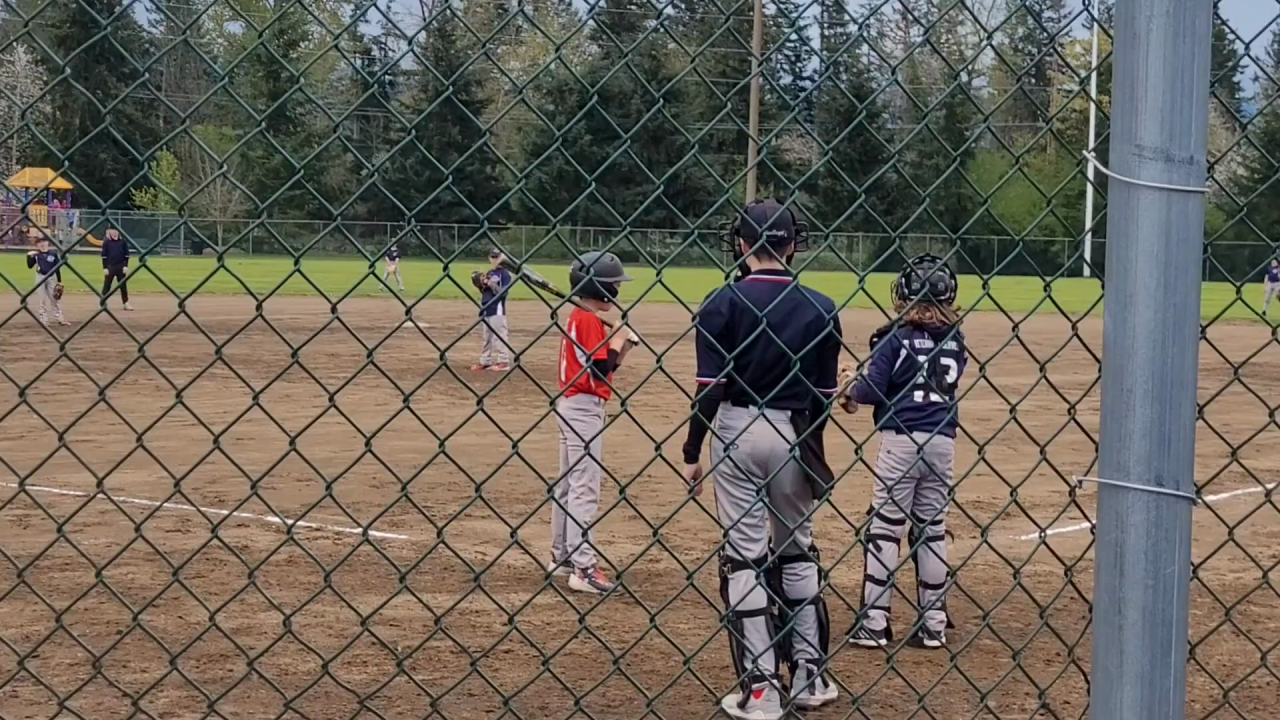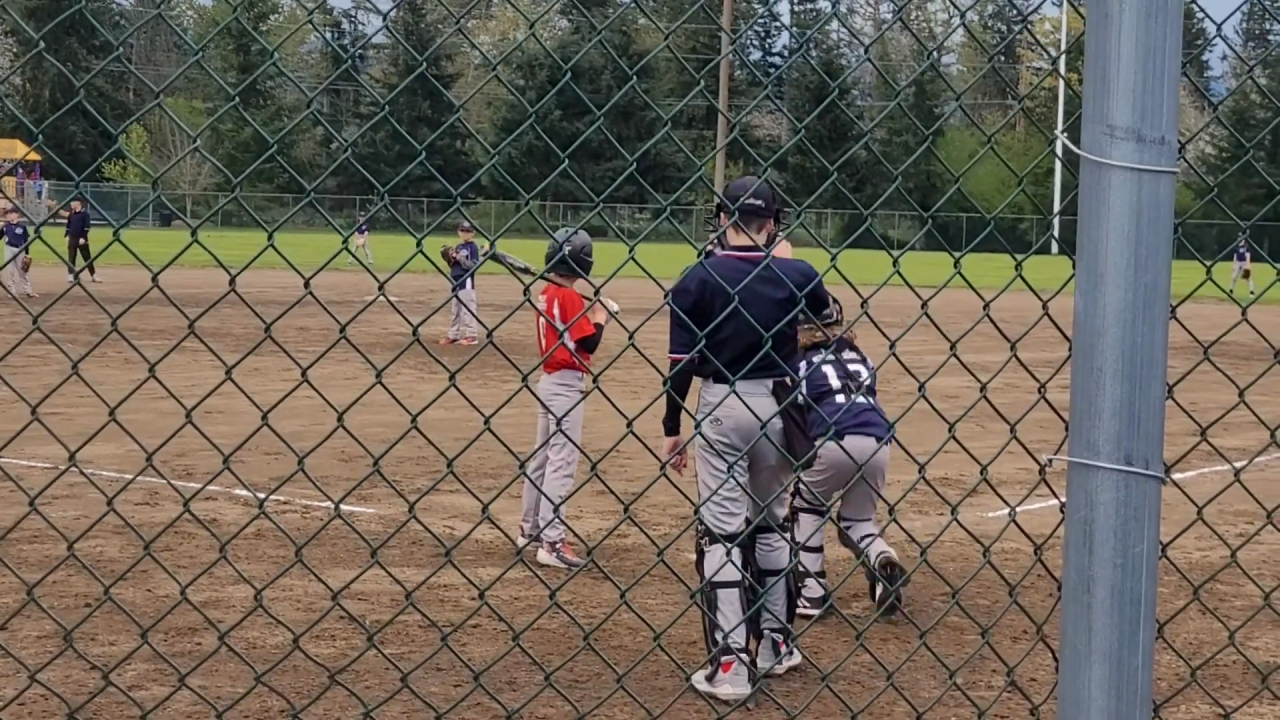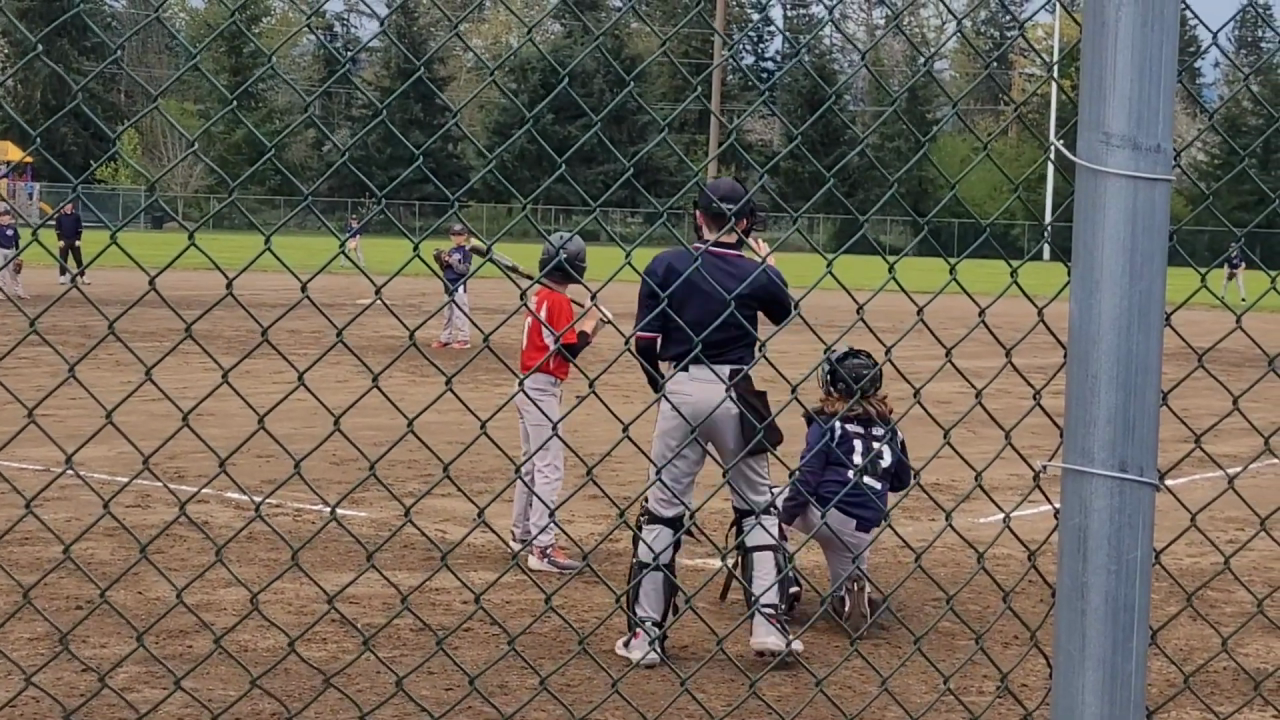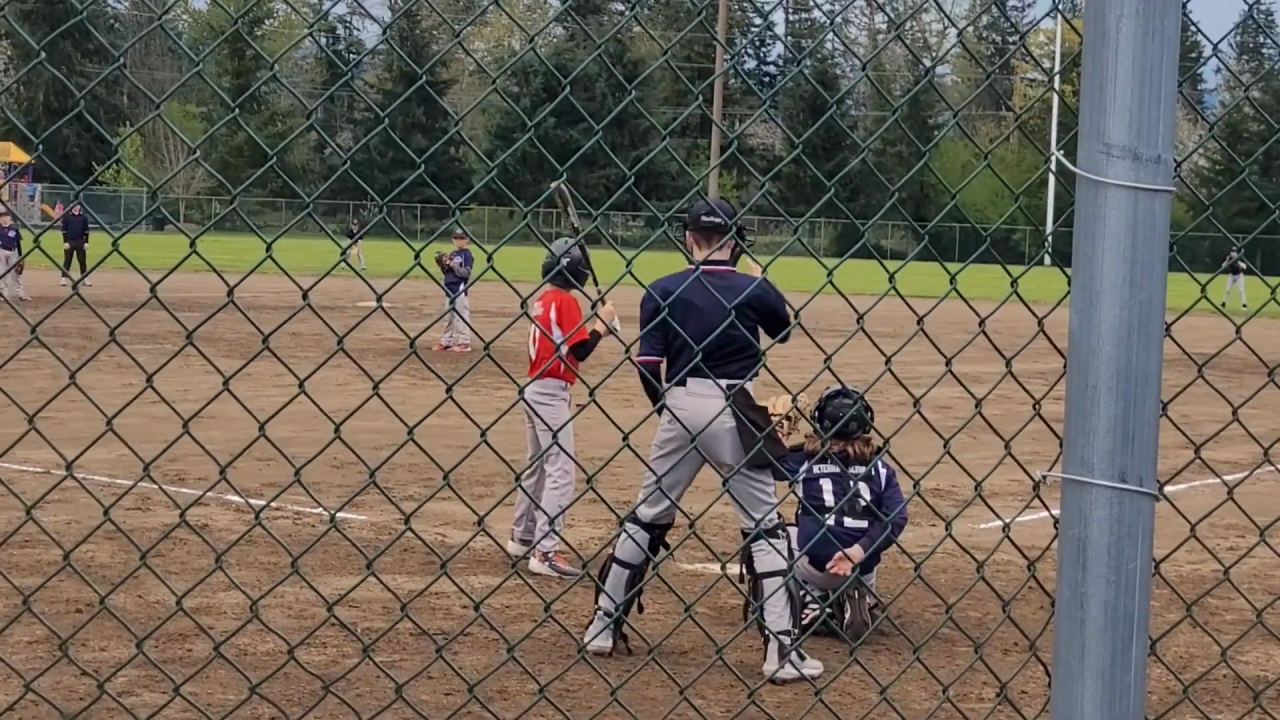
dt=1s
person 1, frame 1
left shoulder: (723, 302)
right shoulder: (821, 308)
left elbow: (709, 388)
right elbow: (824, 396)
left wrist: (691, 454)
left hip: (737, 435)
right hip: (795, 437)
left knee: (744, 559)
right knee: (798, 553)
right ankle: (810, 677)
person 1, frame 2
left shoulder: (697, 278)
right shoulder: (796, 274)
left elbow: (683, 362)
right elbow: (821, 306)
left wrist: (671, 427)
left hip: (721, 407)
right hip: (777, 409)
left knee: (720, 534)
right knee: (771, 525)
left ankle: (730, 663)
right ankle: (773, 643)
person 1, frame 3
left shoulder: (666, 265)
right shoulder: (760, 275)
left elbow: (644, 342)
right elbow: (785, 314)
left wrist: (660, 385)
left hip: (682, 392)
right hip: (735, 397)
left knee: (662, 512)
right knee: (757, 508)
left ankle: (645, 634)
right ankle: (767, 623)
person 1, frame 4
left shoulder: (662, 290)
right shoulder: (755, 288)
left elbow: (649, 368)
right elbow: (783, 331)
left hip: (681, 407)
right hip: (736, 413)
left knee: (646, 518)
right knee: (764, 529)
left ankle: (604, 625)
right ankle: (782, 647)
person 2, frame 1
left shoulder: (577, 317)
right shoulder: (590, 321)
right elbow: (600, 370)
left wrist: (621, 347)
right wrist: (617, 339)
left hip: (571, 406)
right hip: (585, 408)
left knee: (567, 485)
right knee: (585, 489)
left ankle: (561, 557)
right ankle: (583, 569)
person 2, frame 2
left shoulder: (545, 294)
right shoulder: (569, 297)
right elbow: (589, 345)
left wrist: (593, 316)
right wrist: (600, 314)
left hip: (550, 381)
right hip: (567, 384)
left knee: (541, 460)
right knee: (562, 464)
left ankle: (530, 531)
right ankle: (551, 543)
person 2, frame 3
left shoulder: (540, 296)
right shoulder: (558, 300)
right elbow: (569, 352)
left wrist: (591, 328)
right wrist: (590, 322)
left hip: (530, 386)
right hip: (542, 389)
left knee: (532, 465)
right knee: (550, 469)
left ankle: (523, 535)
right ankle: (542, 549)
person 2, frame 4
left shoulder: (542, 300)
right shoulder: (566, 301)
right elbow: (579, 350)
left wrist: (599, 328)
right wrist: (602, 322)
left hip: (535, 390)
right hip: (552, 393)
left knee: (537, 467)
right knee: (561, 472)
left ankle: (522, 537)
right ankle: (545, 553)
person 3, frame 1
left shoulder: (895, 336)
right shoulder: (955, 340)
left elbow: (874, 388)
left wrist: (851, 391)
left hip: (902, 440)
right hip: (941, 442)
left knee: (884, 528)
right knee: (931, 530)
left ankle: (874, 624)
right ankle: (933, 624)
person 3, frame 2
left shoulder: (799, 361)
right shoulder: (859, 357)
left elbow: (785, 416)
left hip: (835, 443)
right hip: (877, 445)
left knee: (806, 509)
right knee: (857, 522)
left ankle: (810, 595)
right ankle: (881, 558)
person 3, frame 3
left shoulder: (827, 424)
right shoulder: (889, 429)
left elbow: (807, 477)
right elbow: (903, 480)
left wrist: (783, 519)
left hip: (822, 514)
right hip: (861, 529)
right knee: (848, 585)
right ankle: (854, 592)
person 3, frame 4
left shoulder: (805, 459)
right shoulder: (879, 467)
right elbow: (896, 518)
right wrist: (860, 551)
left hip: (816, 565)
right hip: (862, 571)
left ankle: (812, 602)
right ankle: (860, 602)
